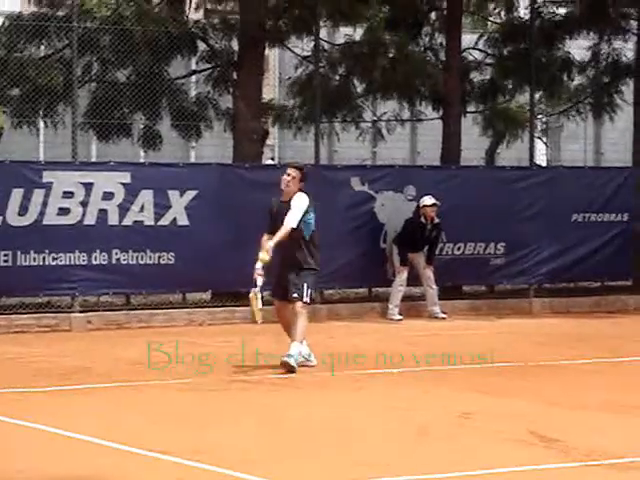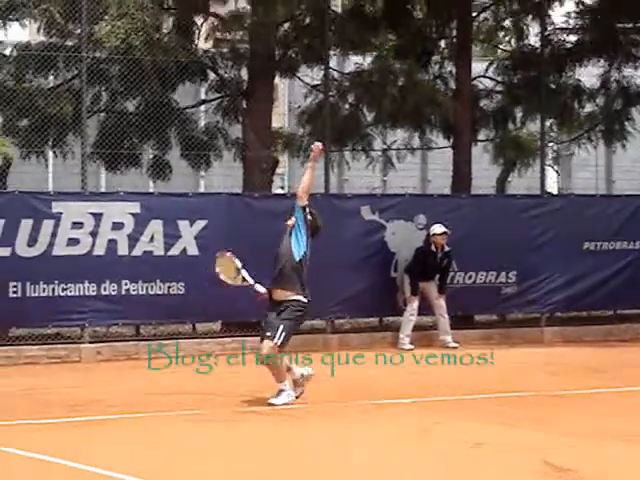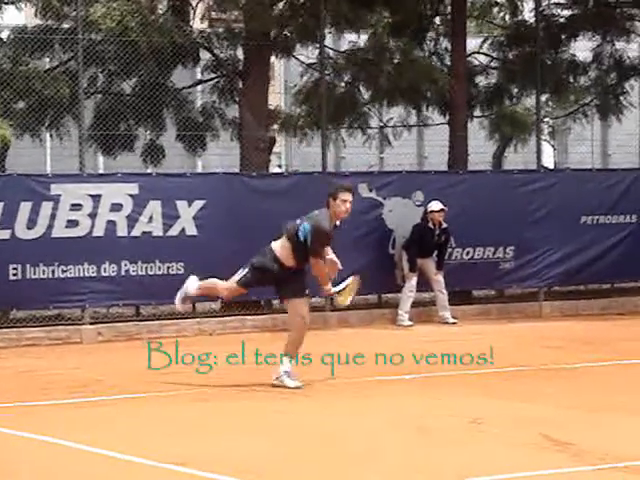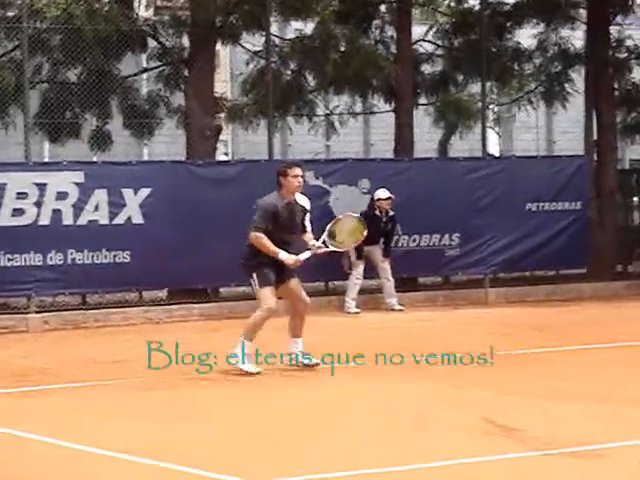
dt=0.7s
person 1, frame 1
left shoulder: (301, 202)
right shoulder: (276, 204)
left elbow: (288, 228)
right elbow: (269, 234)
left wrist: (271, 245)
right wrist: (260, 263)
left hip: (304, 265)
right hip: (285, 264)
left knee: (299, 307)
right knee: (281, 308)
left ankle: (293, 353)
right ankle: (304, 352)
person 1, frame 2
left shoulder: (299, 236)
right shoulder: (289, 243)
left elbow: (302, 195)
left wrist: (312, 162)
right wrist: (270, 291)
left hip: (292, 306)
right hip: (278, 306)
left knee: (268, 350)
right knee: (269, 353)
left ankle: (286, 390)
right ankle: (299, 373)
person 1, frame 3
left shoulder: (330, 222)
right shoulder: (322, 225)
right elbow: (316, 264)
left wrist: (330, 257)
right wrist: (326, 283)
left hip: (293, 271)
right hip: (271, 263)
left knee: (301, 321)
right knee: (227, 291)
left ankle: (284, 369)
right ankle: (193, 288)
person 1, frame 4
left shoulder: (303, 203)
right shoulder: (269, 204)
left elbow: (304, 232)
right elbow: (255, 236)
left wrist: (311, 242)
right wrist: (282, 254)
left hip: (280, 262)
right hip: (259, 261)
left knee: (301, 302)
right knee: (268, 306)
left ankle: (297, 352)
right ankle: (242, 352)
person 2, frame 1
left shoulder: (437, 225)
right shoulder: (412, 223)
left elbow: (433, 245)
right elbow: (402, 243)
left wrist: (429, 262)
right wrist: (403, 263)
left hip: (418, 252)
right hip: (401, 250)
left knee: (429, 278)
right knee: (401, 278)
left ankle: (435, 310)
right ankle: (392, 312)
person 2, frame 2
left shoulder: (447, 253)
right shoulder: (423, 251)
left elbow: (444, 273)
right elbow: (414, 272)
left wrist: (442, 291)
right wrist: (414, 293)
left hip: (430, 281)
right hip: (412, 279)
left knee: (441, 307)
right knee: (412, 307)
left ankle: (447, 340)
right ankle: (403, 341)
person 2, frame 3
left shoulder: (445, 230)
right shoulder: (420, 228)
left elbow: (442, 250)
right elbow: (412, 249)
left wrist: (440, 268)
right wrist: (412, 269)
left hip: (428, 257)
right hip: (410, 256)
left knee: (439, 282)
right knee: (411, 284)
left ankle: (445, 316)
right ankle: (402, 318)
person 2, frame 4
left shoulder: (391, 217)
right shoulder: (367, 216)
left elbow: (388, 237)
left wrist: (386, 255)
right wrist: (359, 257)
left hip: (375, 245)
right hip: (358, 244)
left knee: (386, 270)
right knee: (357, 272)
left ankle: (392, 303)
right ankle: (349, 305)
